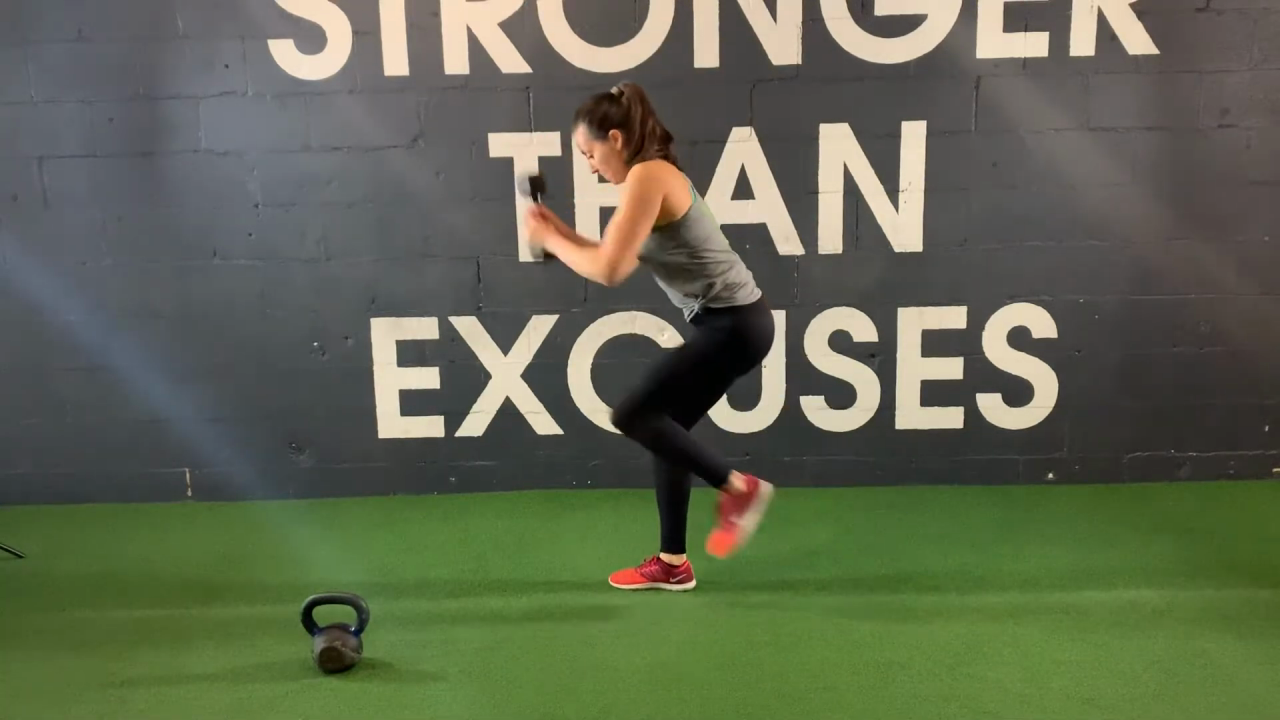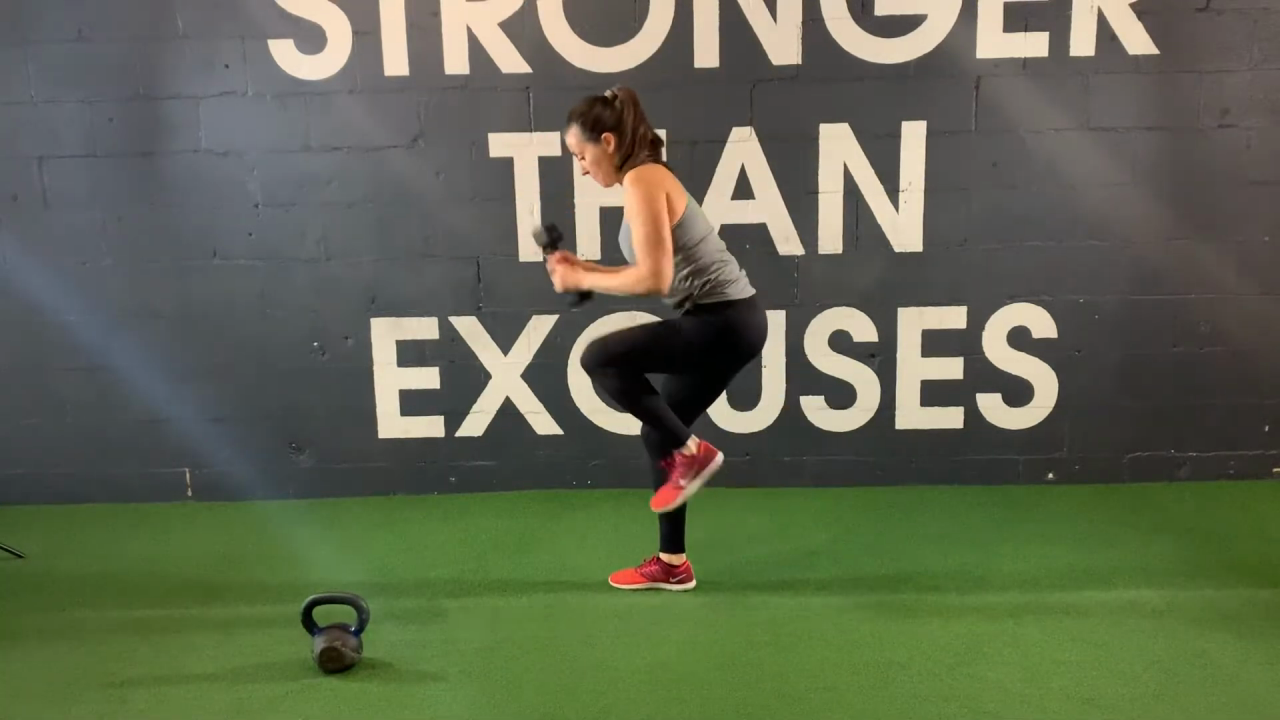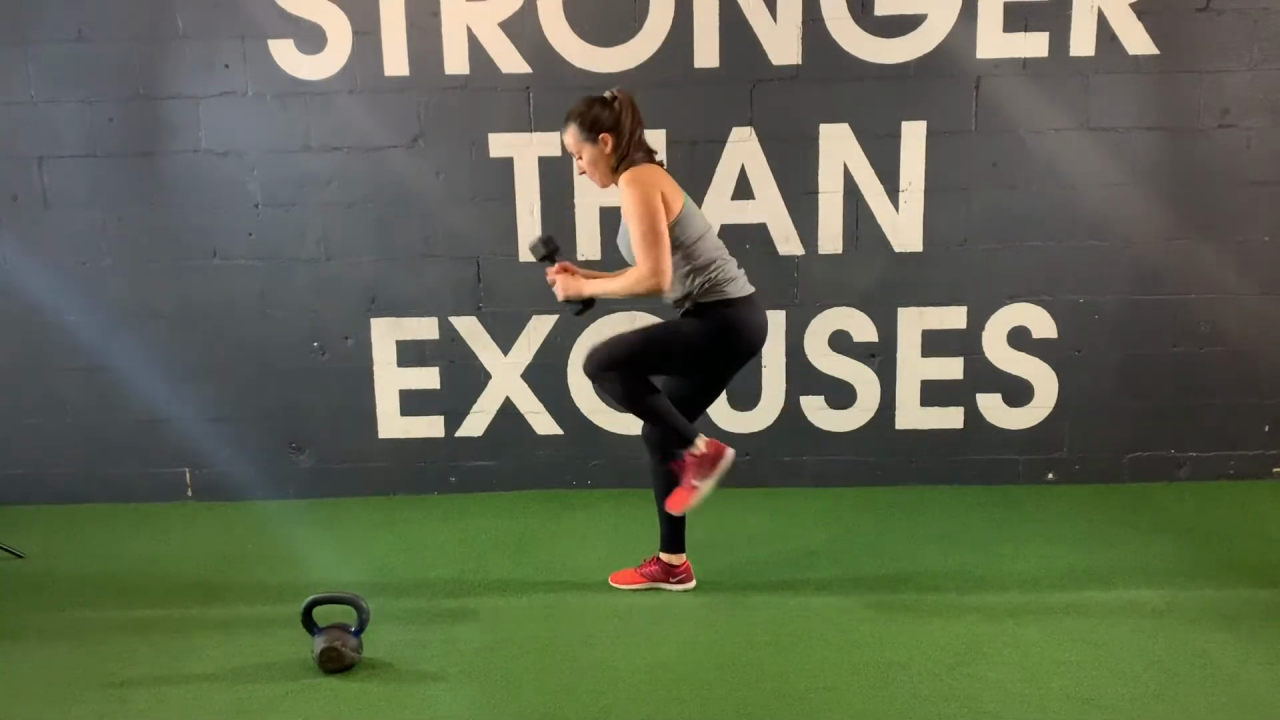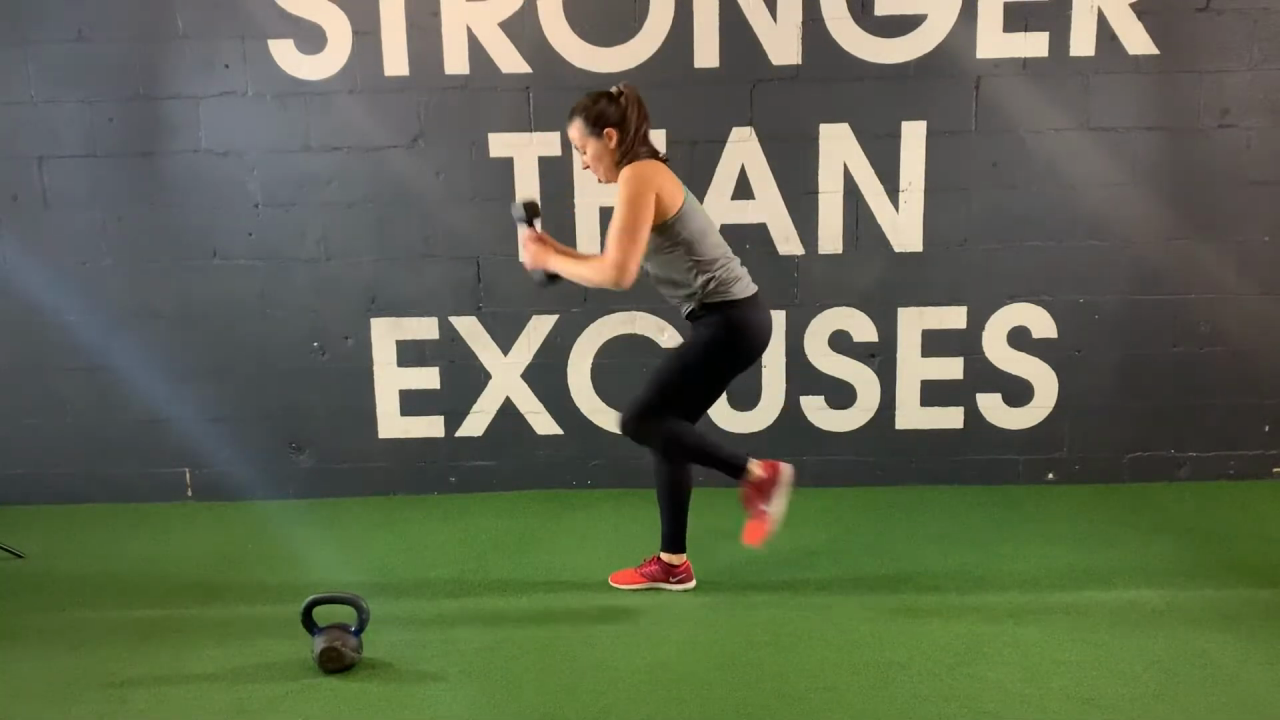
dt=0.1s
person 1, frame 1
left shoulder: (646, 177)
right shoulder: (650, 175)
left elbow: (608, 270)
right elbow: (624, 259)
left wrist: (554, 242)
right wrist: (562, 233)
left hip: (737, 324)
right hip: (722, 322)
left knee: (632, 415)
right knee: (659, 428)
left ankle: (736, 487)
right ankle: (672, 563)
person 1, frame 2
left shoulder: (643, 182)
right shoulder: (644, 179)
left elbow: (654, 279)
right elbow: (647, 268)
left wrist: (585, 279)
right wrist: (581, 269)
left hip: (726, 320)
right hip: (718, 320)
left knee: (599, 357)
right knee: (662, 432)
left ankle: (692, 452)
right ankle: (673, 563)
person 1, frame 3
left shoulder: (640, 182)
right shoulder: (639, 180)
left elbow: (652, 279)
right elbow: (642, 272)
left wrist: (585, 285)
right wrist: (580, 277)
left hip: (727, 320)
right hip: (717, 320)
left knee: (602, 363)
right knee: (662, 430)
left ankle: (701, 452)
right ankle: (672, 563)
person 1, frame 4
left shoulder: (639, 177)
right shoulder: (643, 176)
left elbow: (616, 274)
right elbow: (624, 266)
left wrist: (553, 260)
right wrist: (558, 253)
left hip: (732, 321)
right hip: (722, 320)
left knee: (640, 422)
right knee: (661, 429)
left ankle: (757, 474)
right ankle: (672, 563)
